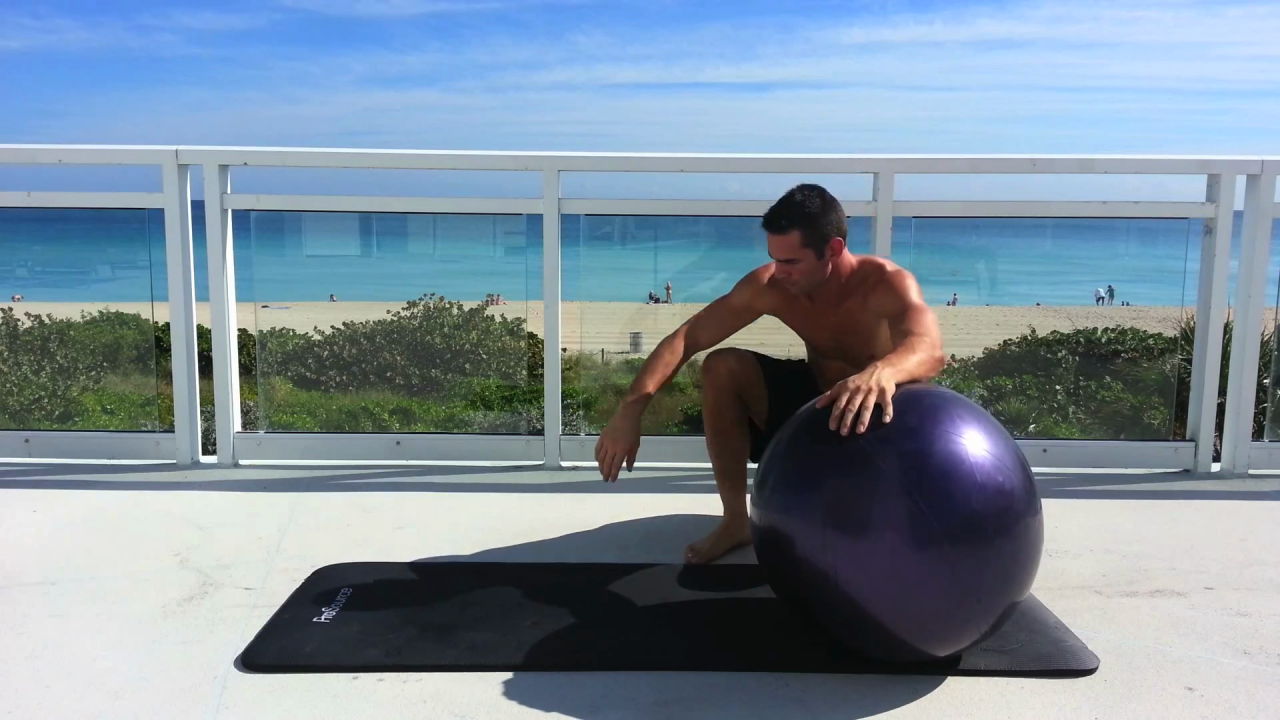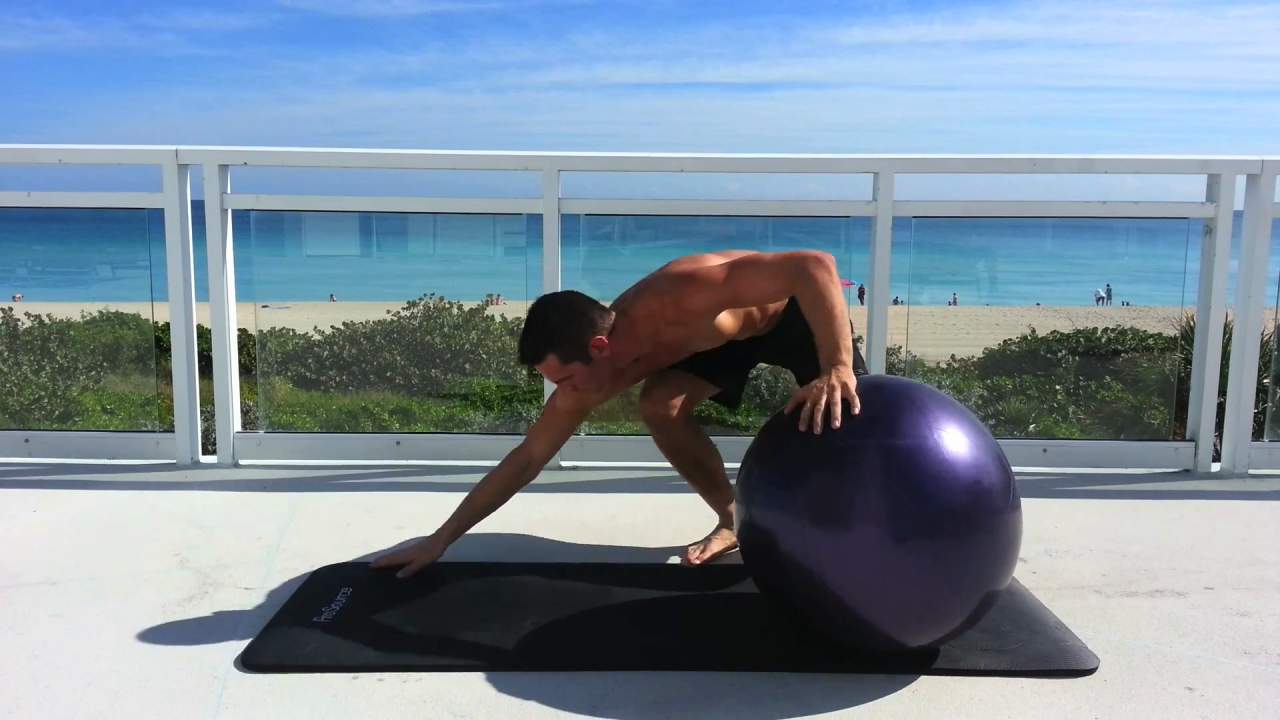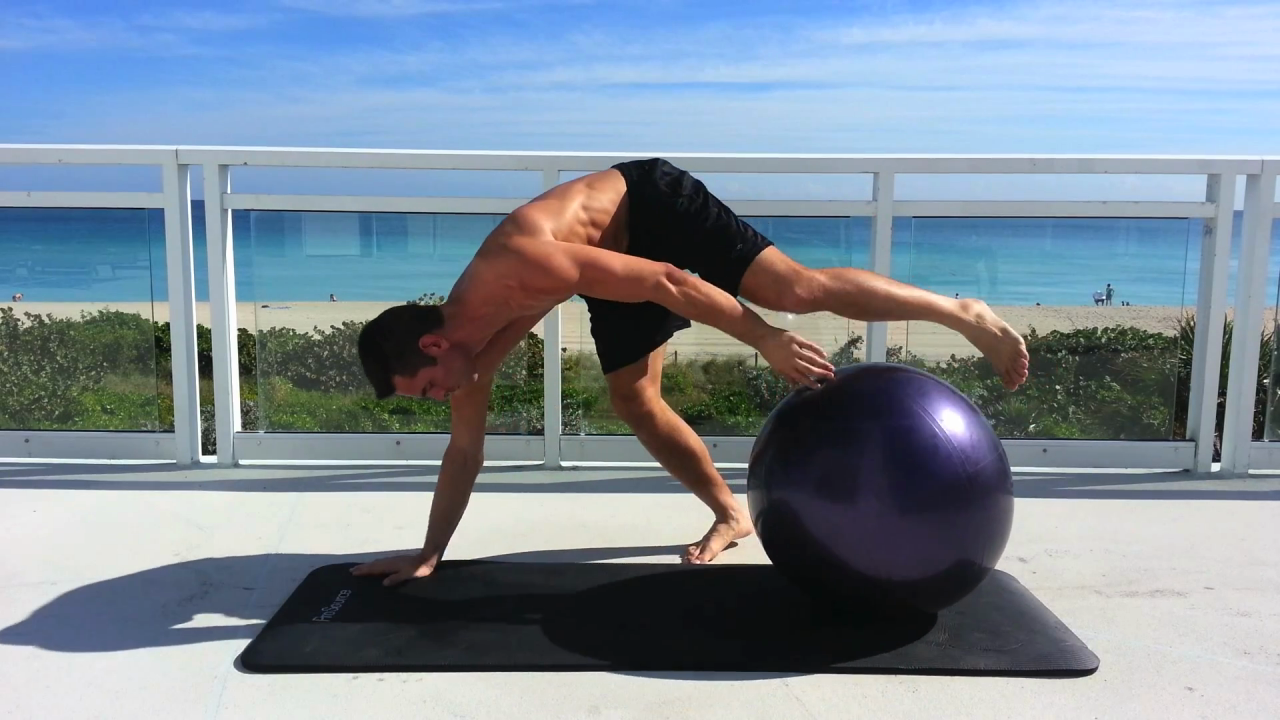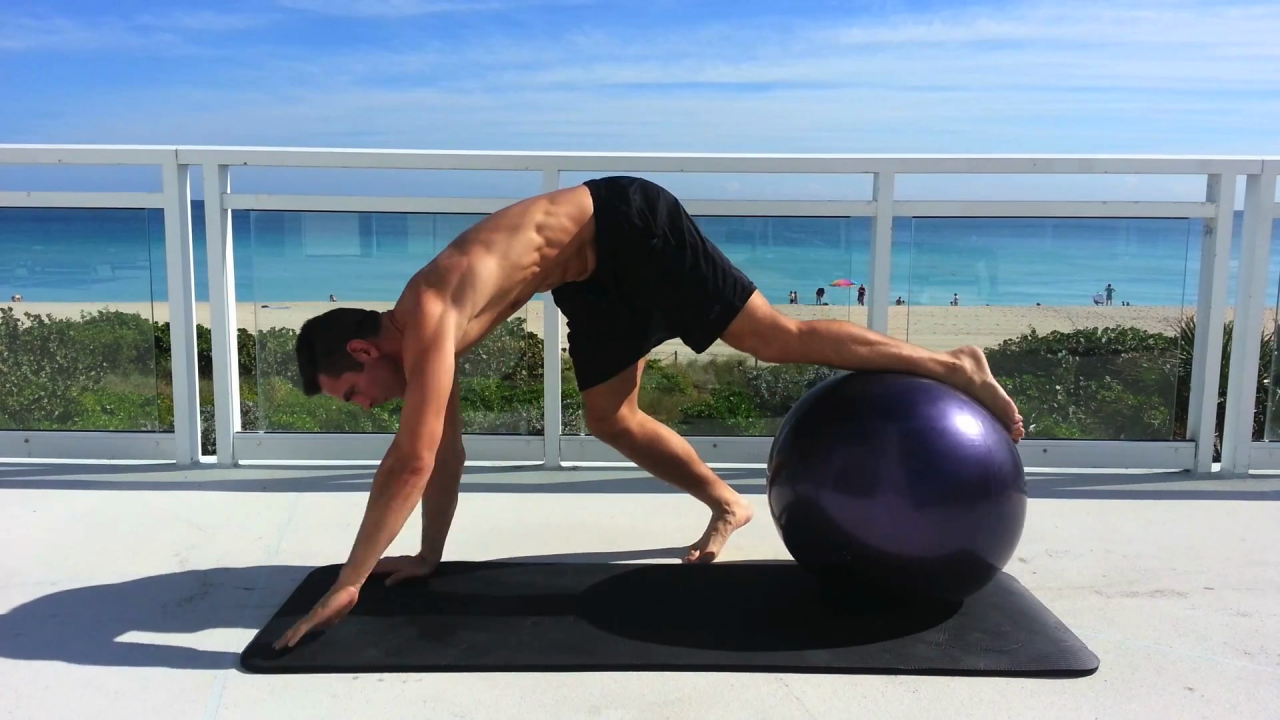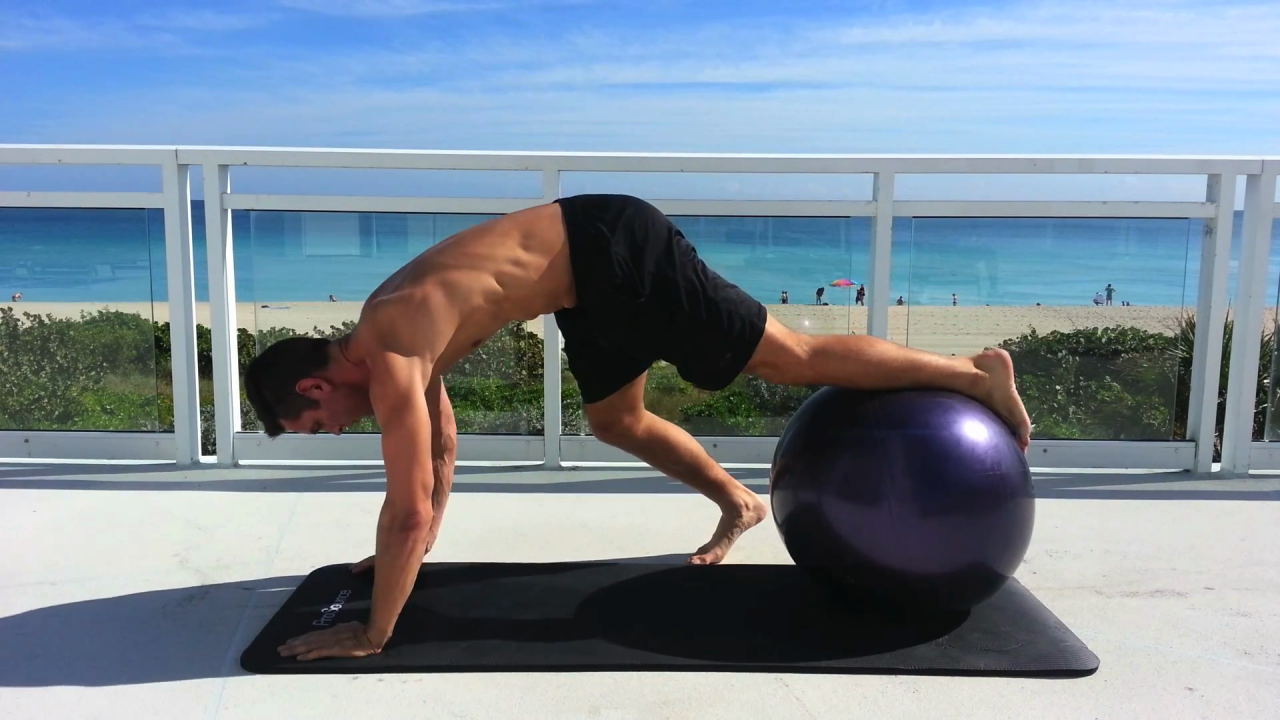
dt=0.7s
person 1, frame 1
left shoulder: (888, 284)
right shoulder: (769, 287)
left elbow: (929, 353)
right elbow: (685, 339)
left wrist: (880, 374)
right wrist: (630, 408)
left hip: (876, 418)
right hip: (816, 403)
right knee: (722, 367)
right ankle: (735, 521)
person 1, frame 2
left shoulder: (681, 295)
right shoulder: (596, 371)
left elbow: (816, 265)
right elbow: (528, 458)
left wrist: (838, 371)
right wrist: (442, 539)
left hip: (791, 306)
right hip: (729, 329)
right knee: (659, 406)
right ankle: (733, 520)
person 1, frame 3
left shoulder: (519, 271)
right shoulder: (471, 342)
left elbow: (669, 284)
right elbow: (464, 451)
left wrist: (769, 341)
right wrist: (428, 552)
left hip: (650, 201)
right hip: (619, 247)
left knee: (794, 288)
right knee: (633, 403)
left ankle: (966, 315)
right ankle: (729, 513)
person 1, frame 4
left shoulder: (428, 320)
right shoulder: (419, 329)
left elbow: (410, 462)
right elbow: (444, 449)
left wrist: (345, 587)
right wrist: (429, 555)
left hip: (628, 223)
right hip: (595, 267)
left knee: (778, 338)
right knee: (611, 419)
left ankle: (953, 368)
right ankle: (727, 504)
person 1, frame 5
left shoulder: (386, 361)
right shoulder: (383, 320)
left elbow: (409, 505)
right elbow: (443, 442)
left wrist: (374, 633)
right wrist: (415, 550)
left hip: (616, 254)
right hip: (593, 253)
left knee: (796, 359)
right knee: (617, 423)
left ankle: (975, 373)
right ankle: (737, 502)
